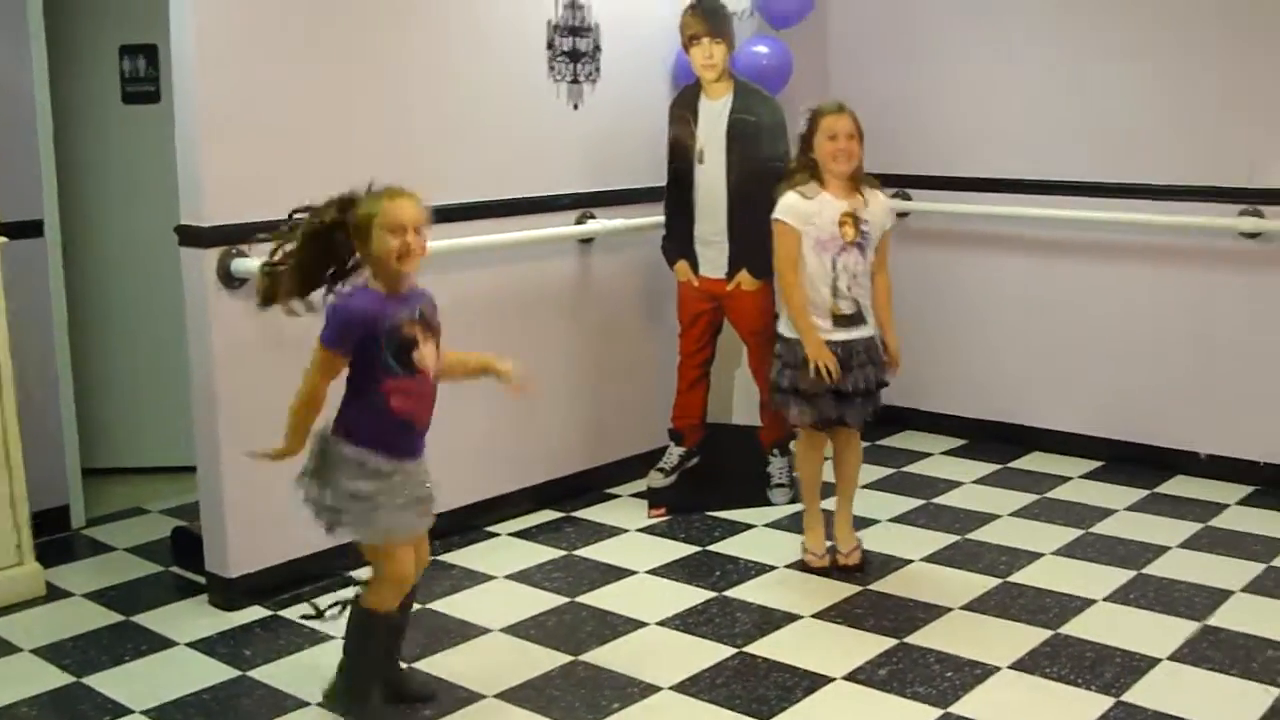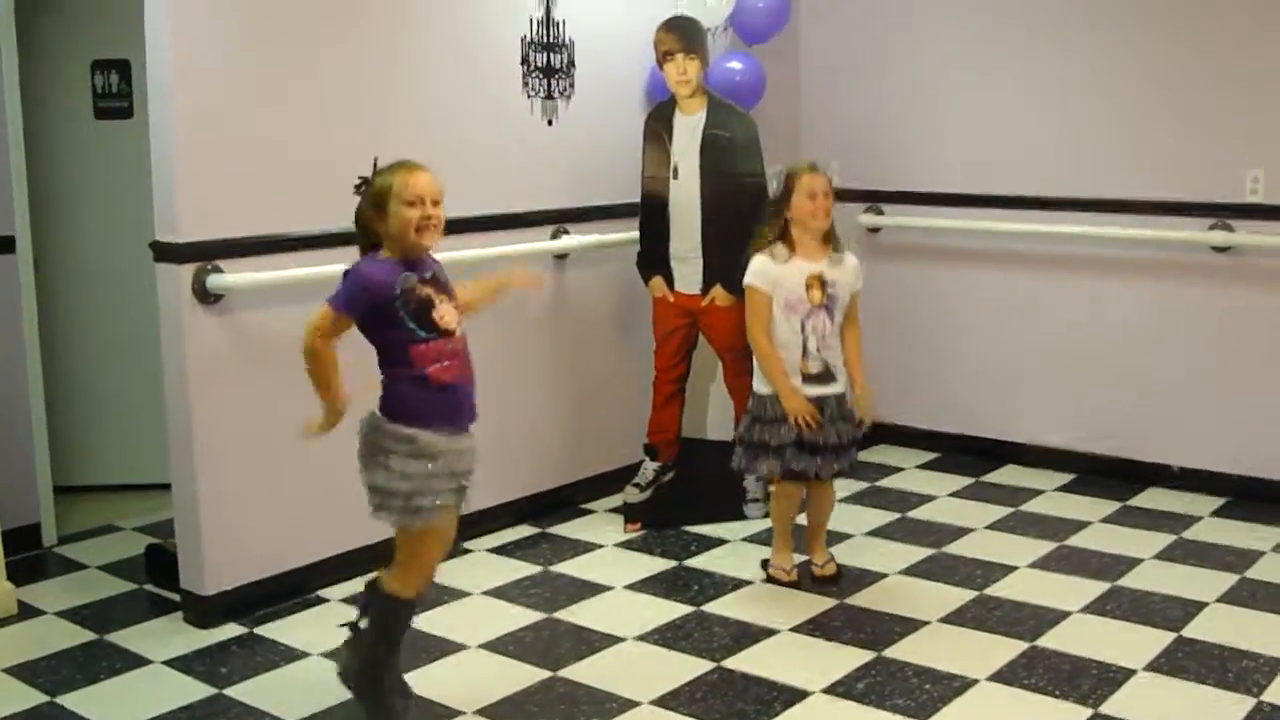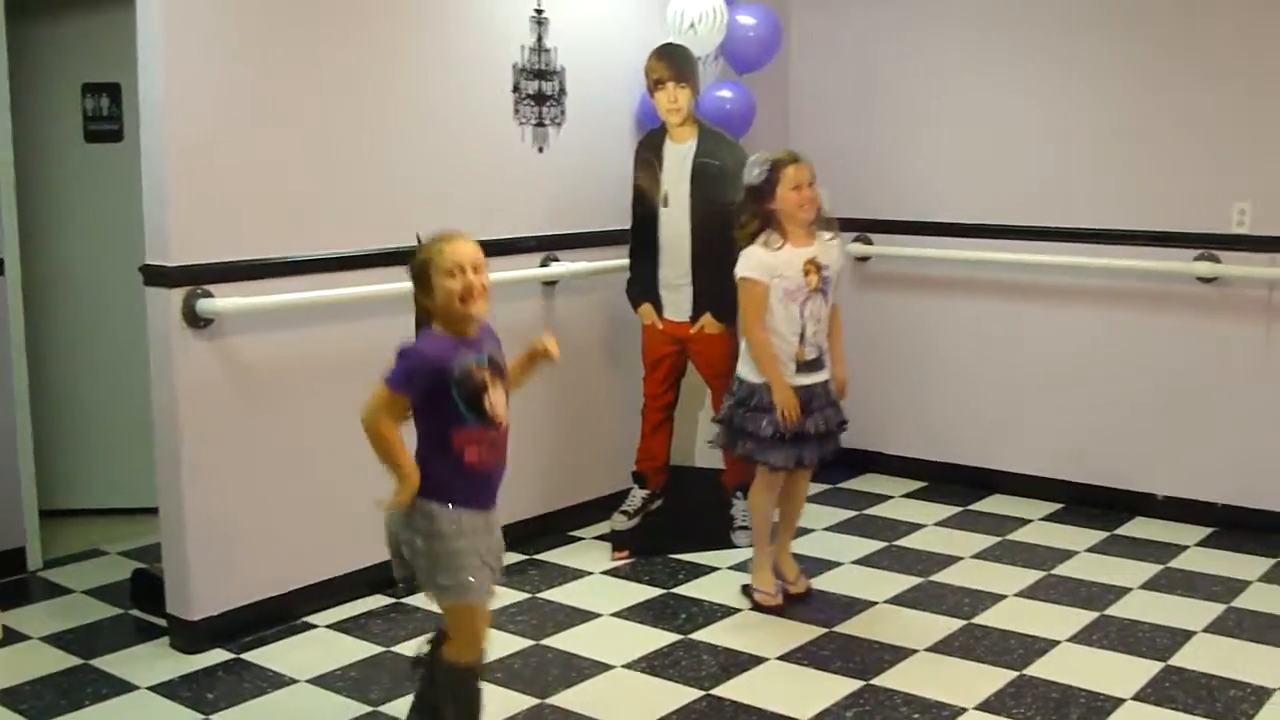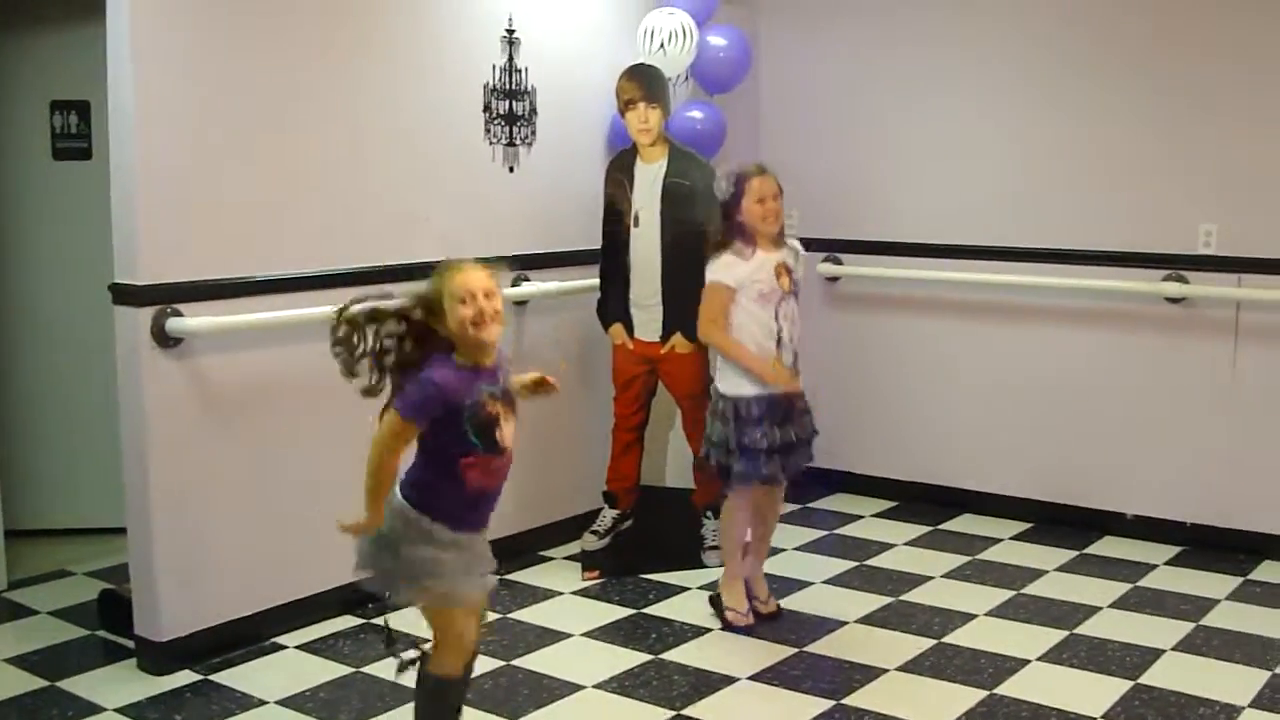
dt=0.3s
person 1, frame 1
left shoulder: (416, 299)
right shoulder: (359, 308)
right elbow: (318, 376)
left wrist: (490, 364)
right wrist: (294, 439)
left hip: (405, 456)
right hip: (367, 463)
left knee: (408, 571)
right knee: (397, 572)
left ankle: (378, 666)
person 1, frame 2
left shoulder: (427, 265)
right shoulder: (372, 277)
right elbow: (316, 339)
left wrist: (500, 283)
right wrist: (333, 402)
left hip: (449, 434)
right hip: (409, 436)
left knee: (432, 553)
right knee: (418, 561)
left ankle: (372, 655)
right ankle: (369, 668)
person 1, frame 3
left shoulder: (482, 332)
right shoulder: (427, 352)
right elbow: (376, 415)
left wrist: (531, 359)
right wrist: (406, 480)
left hip: (473, 506)
right hip: (441, 511)
left knee: (464, 626)
right knee: (469, 633)
person 1, frame 4
left shoulder: (491, 365)
right shoulder: (440, 381)
right elbow: (386, 444)
left wrist: (521, 386)
right wrist: (373, 517)
left hip: (464, 525)
right hip: (428, 527)
left knee: (468, 634)
right knee: (457, 640)
person 2, frame 1
left shoulder: (761, 107)
right shoulder: (683, 106)
left elbow: (778, 190)
right elbow: (675, 184)
left wrist: (759, 264)
right wrist: (675, 252)
left hip: (745, 267)
right hip: (694, 266)
left knee: (766, 363)
right knee: (692, 359)
left ankle: (777, 451)
right ankle: (684, 444)
person 2, frame 2
left shoulder: (735, 124)
right shoulder: (657, 123)
left elbow: (753, 208)
right elbow: (650, 200)
left wrist: (733, 279)
right wrist: (650, 269)
left hip: (720, 283)
right hip: (669, 282)
left knee: (740, 378)
right knee: (667, 375)
left ankle: (752, 468)
right ankle: (659, 459)
person 2, frame 3
left shoulder: (725, 152)
right shoulder: (648, 150)
left elbow: (741, 235)
right elbow: (640, 228)
left wrist: (723, 307)
right wrist: (640, 297)
left hip: (709, 311)
right hip: (659, 309)
left knee: (729, 405)
right knee: (656, 402)
left ankle: (739, 494)
right ankle: (648, 486)
person 2, frame 4
left shoulder: (695, 173)
right shoulder: (618, 171)
left elbow: (711, 255)
right elbow: (610, 249)
left wrist: (693, 327)
right wrist: (610, 317)
left hip: (680, 331)
right hip: (630, 329)
left knee: (698, 426)
right knee: (626, 422)
left ankle: (710, 514)
right ankle: (618, 506)
person 3, frame 1
left shoulder: (876, 204)
right shoulder: (795, 204)
left elbow: (879, 274)
right elbow: (787, 277)
left wrist: (888, 333)
right wrist: (812, 339)
left hip: (858, 338)
right hip: (807, 339)
left knee: (849, 430)
right knee: (812, 429)
left ankle: (844, 521)
right ankle: (814, 523)
person 3, frame 2
left shoulder: (846, 265)
right shoulder: (767, 264)
left elbow: (850, 328)
right elbow: (757, 335)
left wrist: (859, 385)
right wrist: (787, 391)
left hip: (829, 393)
right hip: (778, 394)
left knee: (823, 479)
right knee: (790, 482)
left ankle: (817, 547)
right ankle: (781, 550)
person 3, frame 3
left shoulder: (830, 247)
right shoulder: (758, 256)
right elbow: (752, 327)
left wrist: (838, 365)
right wrist: (779, 384)
left hip: (811, 381)
right hip: (765, 384)
left knee: (801, 471)
right knee: (771, 471)
left ankle: (783, 552)
right ankle: (764, 568)
person 3, frame 4
left shoulder: (791, 253)
right shoulder: (729, 263)
right elbow: (709, 330)
right wrist: (759, 365)
left hip: (783, 395)
right hip: (744, 396)
left knee: (775, 485)
right knee: (747, 488)
left ankle: (754, 573)
right ankle: (730, 583)
